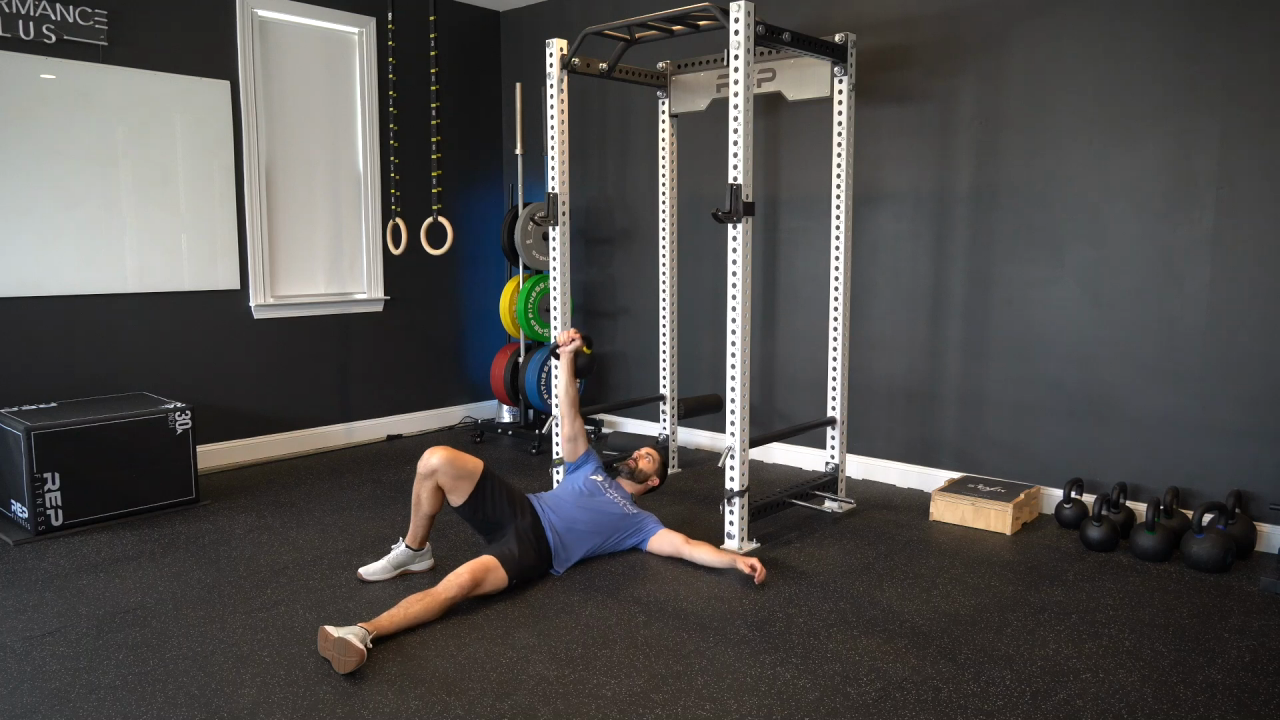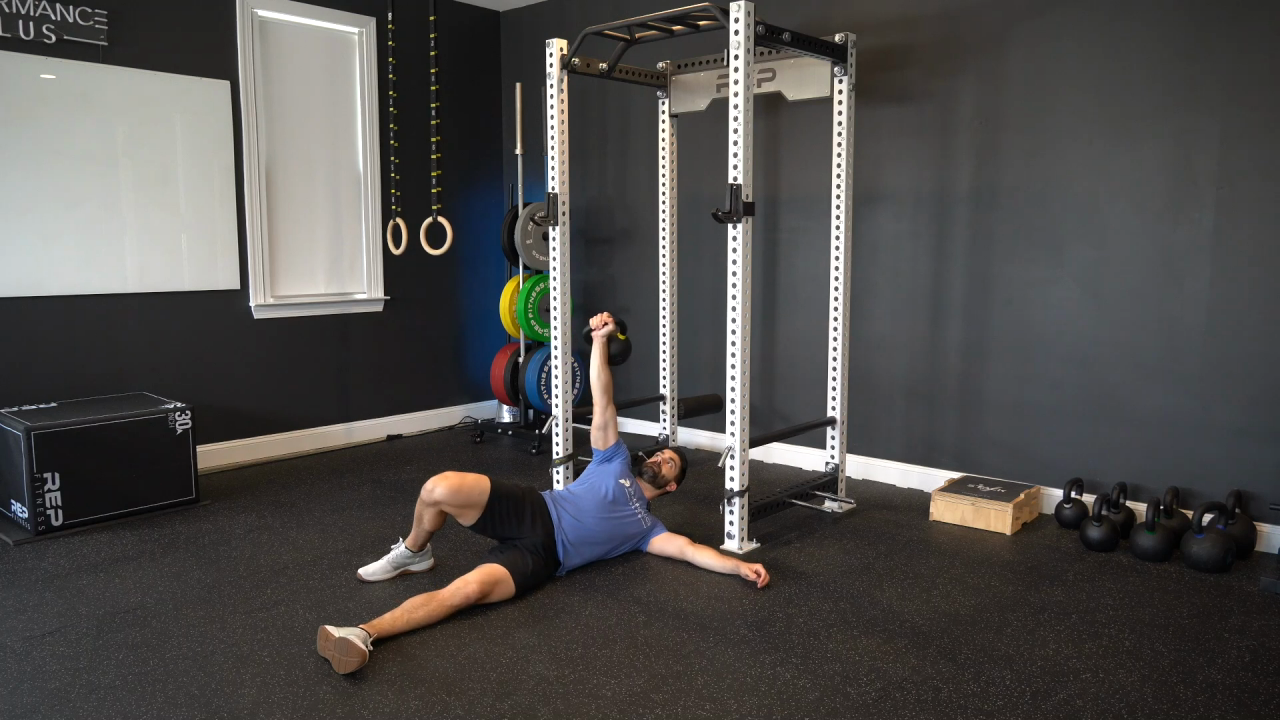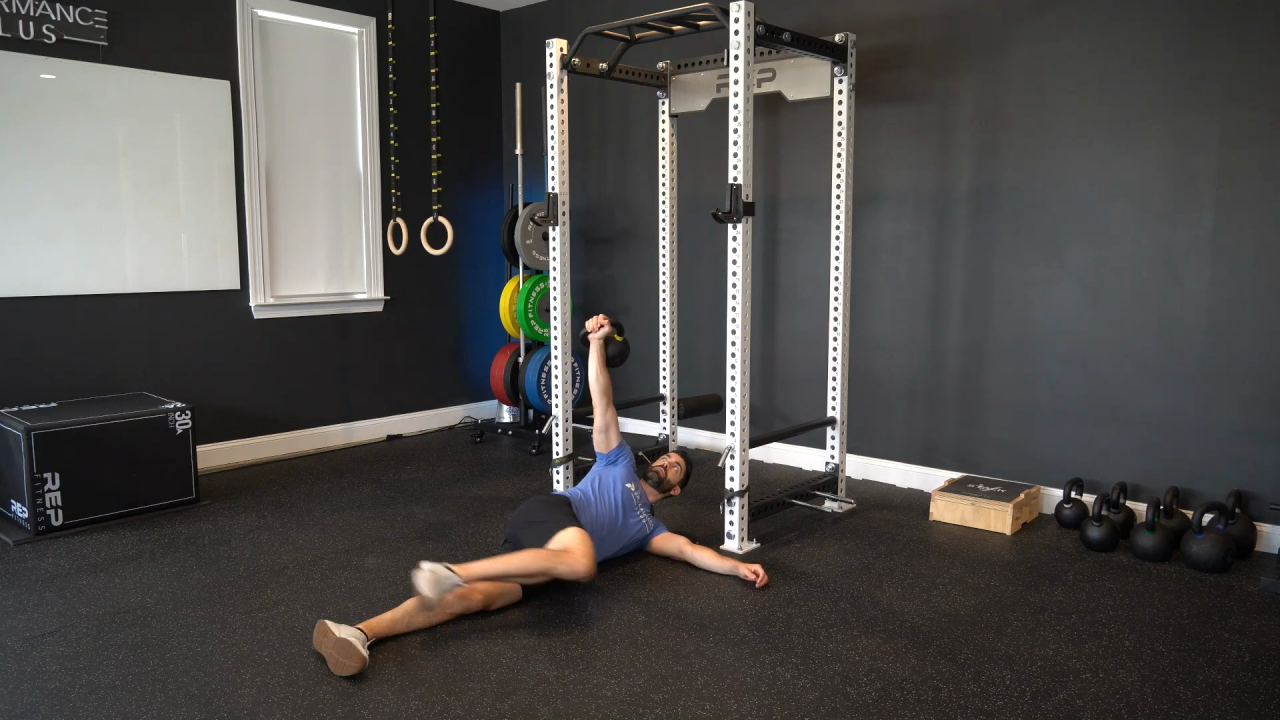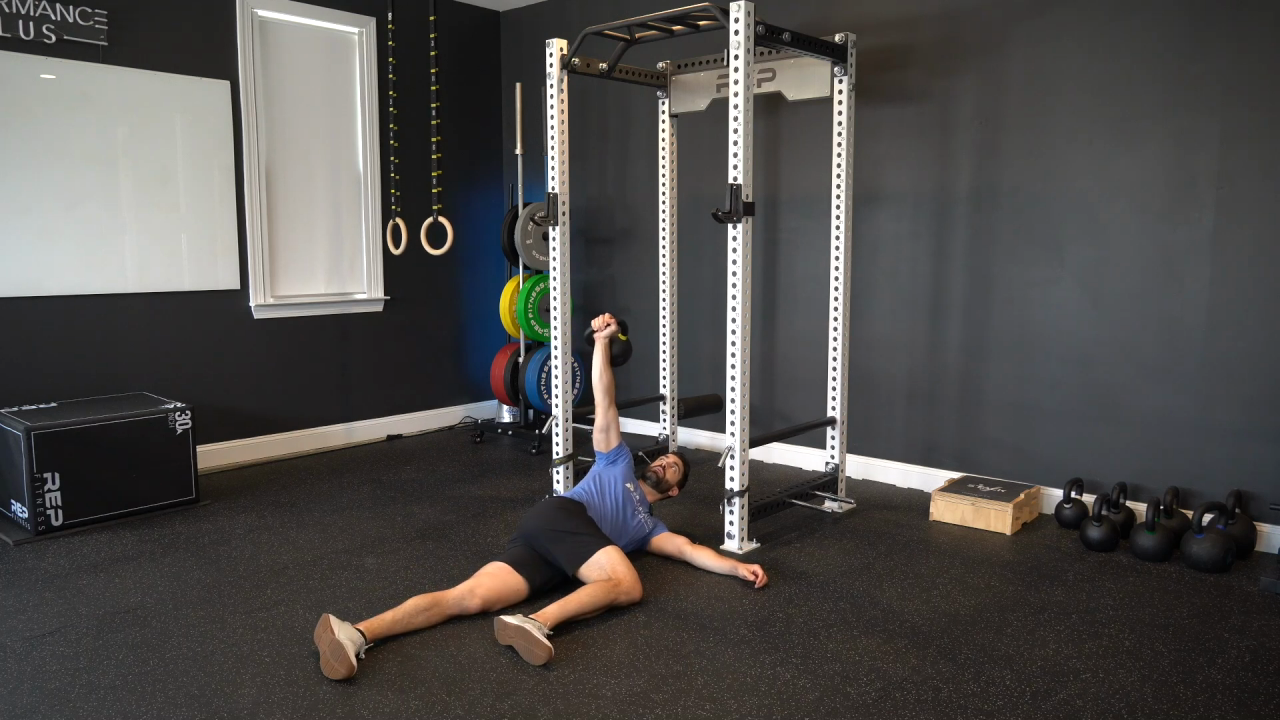
dt=0.7s
person 1, frame 1
left shoulder: (639, 523)
right shoulder: (590, 469)
left elbow: (684, 546)
right elbow: (570, 419)
left wrist: (735, 558)
right wrist: (567, 358)
left hip: (532, 548)
right hip: (516, 510)
left knee: (459, 584)
right knee: (436, 459)
left ankle: (365, 632)
right ankle: (414, 551)
person 1, frame 2
left shoulder: (646, 526)
right shoulder: (616, 461)
left elbow: (688, 549)
right elbow: (602, 404)
left wrist: (741, 565)
right wrist: (599, 339)
left hip: (541, 554)
right hip: (529, 511)
left knee: (467, 590)
right knee: (440, 488)
left ankle: (365, 633)
right ankle: (414, 552)
person 1, frame 3
left shoulder: (649, 527)
right shoulder: (620, 462)
left elbow: (690, 550)
right elbow: (603, 405)
left wrist: (740, 566)
right wrist: (596, 343)
left hip: (551, 550)
right hip: (551, 513)
left knee: (474, 598)
right knee: (580, 562)
person 1, frame 4
left shoulder: (649, 526)
right shoulder: (618, 463)
left elbow: (688, 550)
right elbow: (605, 406)
left wrist: (739, 566)
right wrist: (602, 341)
left hip: (556, 561)
right hip: (558, 518)
left knee: (469, 599)
left ankle: (397, 631)
